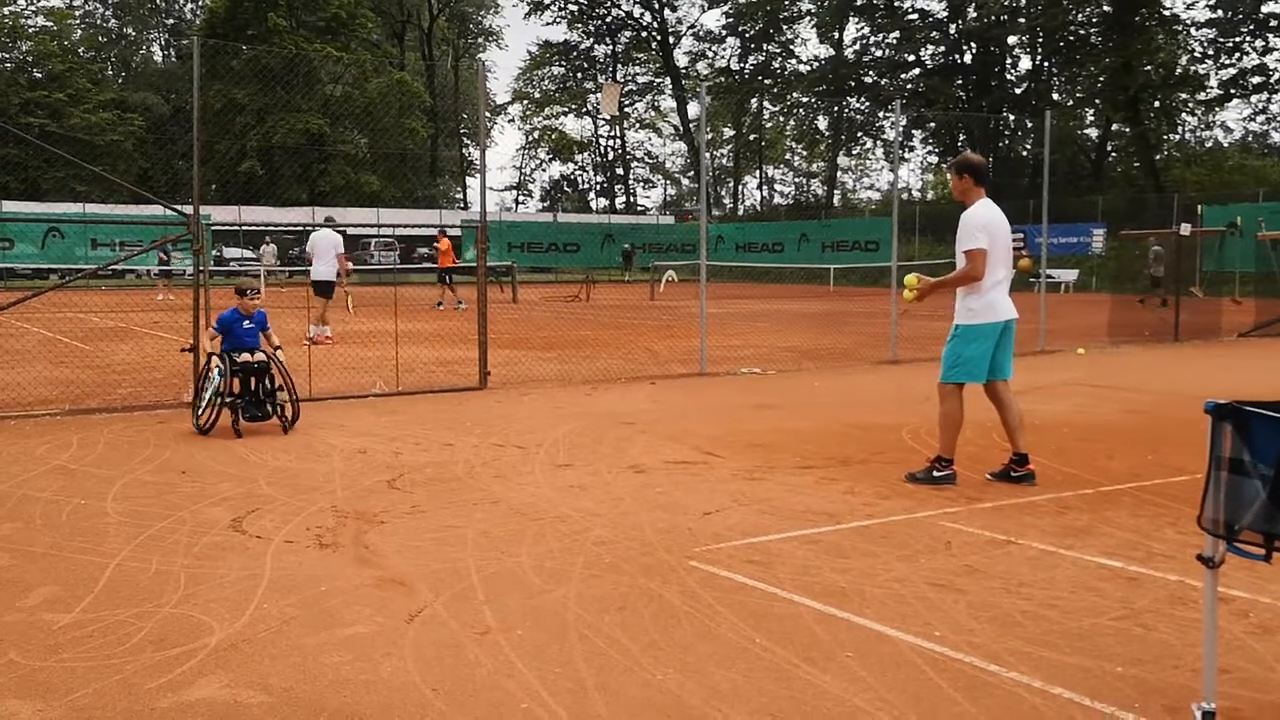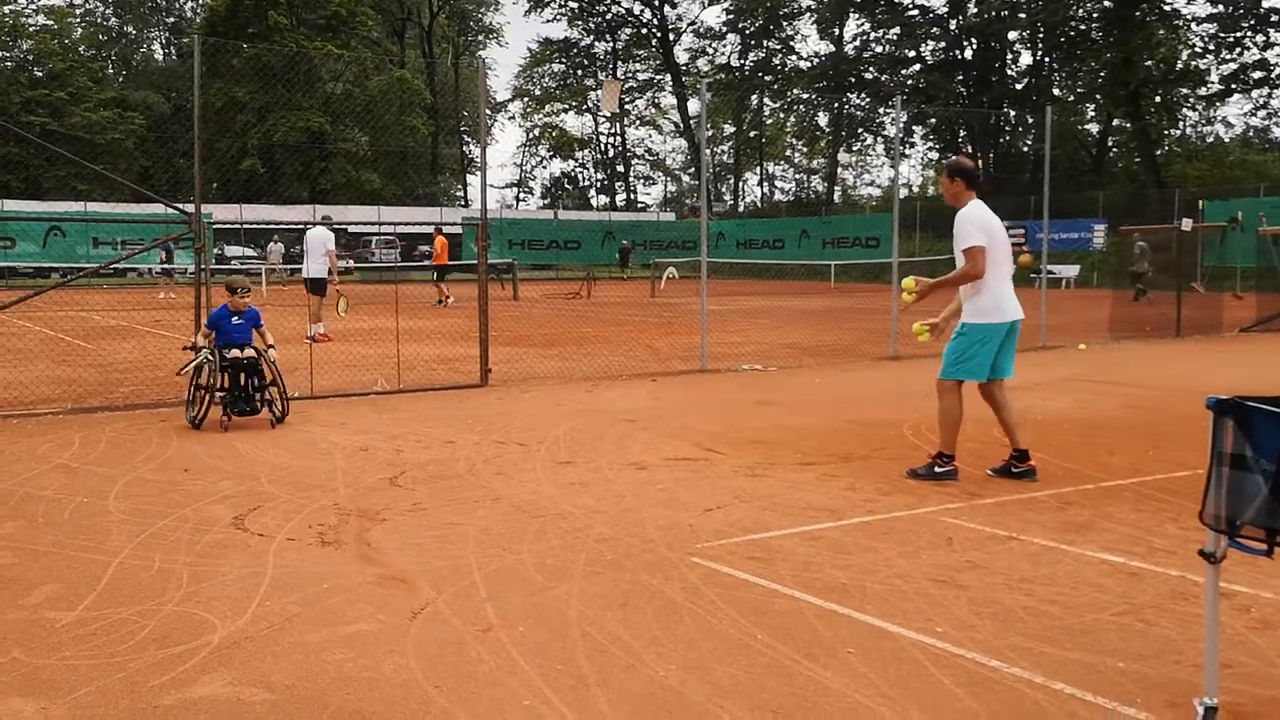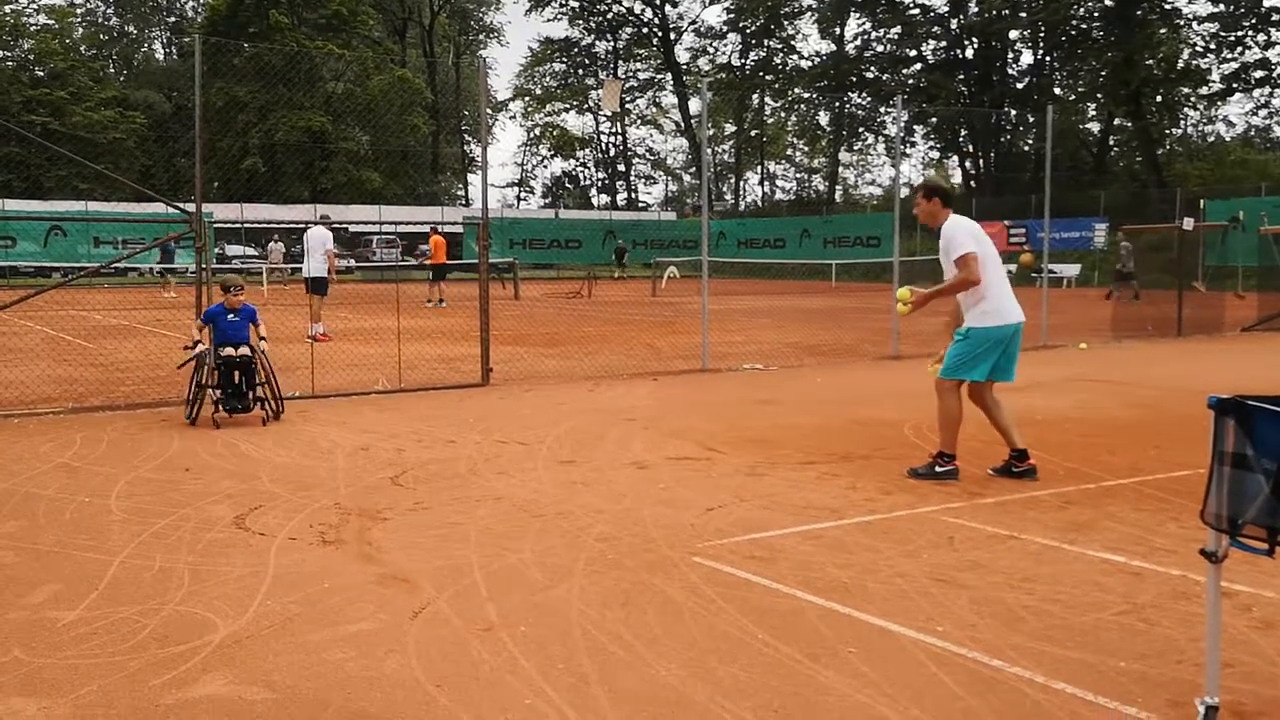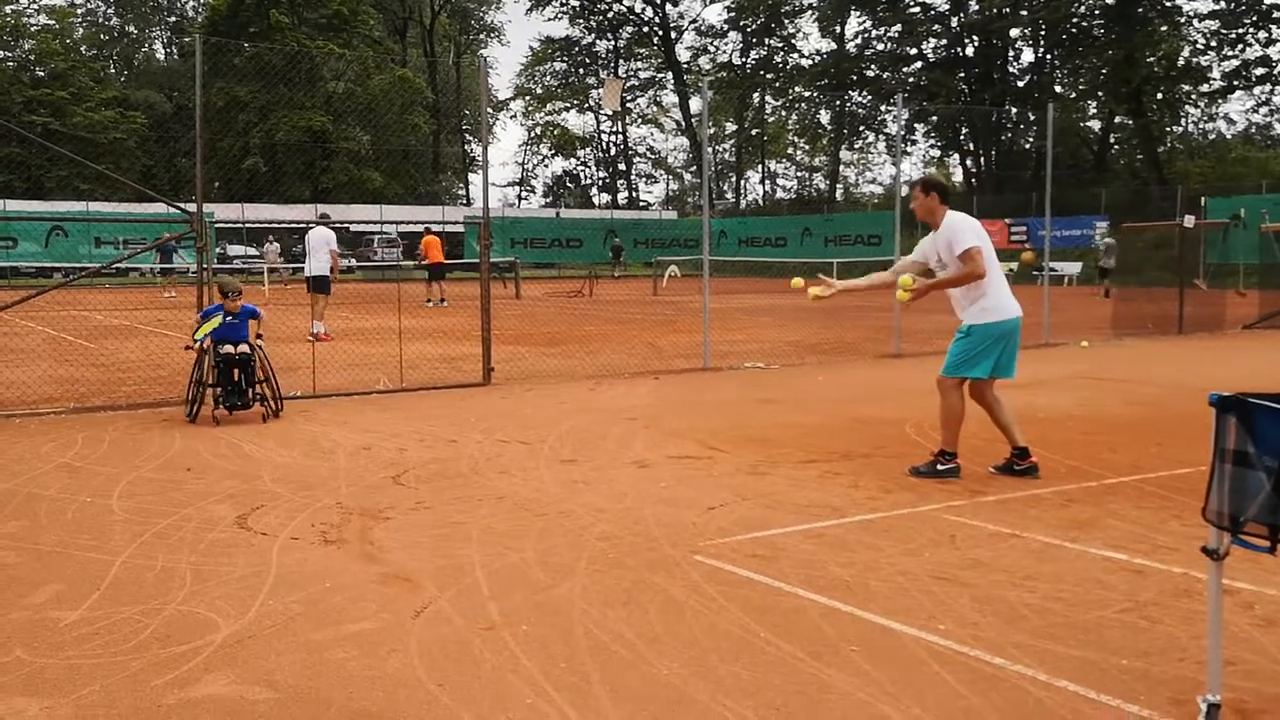
dt=0.3s
person 1, frame 1
left shoulder: (973, 216)
right shoulder: (996, 214)
left elbow: (974, 271)
left wrist: (934, 284)
left hip: (978, 318)
right hip: (1001, 314)
left knee: (949, 388)
right knee: (998, 387)
left ankle: (943, 466)
right ankle: (1020, 463)
person 1, frame 2
left shoulder: (968, 215)
right shoulder: (985, 215)
left elbow: (975, 270)
left wrist: (933, 285)
right wrist: (945, 317)
left hip: (984, 318)
right hip: (1005, 315)
left knee: (948, 383)
right knee: (993, 387)
left ankle: (945, 462)
right ankle: (1021, 460)
person 1, frame 3
left shoulder: (956, 228)
right shoulder: (947, 239)
left elbow: (971, 277)
right elbow: (956, 300)
left wrist: (928, 295)
right wrist: (949, 347)
left hip: (988, 322)
right hip: (1007, 320)
left knee: (947, 383)
right knee: (980, 391)
left ankle: (945, 461)
right ankle: (1021, 459)
person 1, frame 4
left shoulder: (960, 224)
right shoulder: (930, 243)
left elbow: (977, 271)
right elbow: (889, 276)
left wrist: (932, 286)
right wrist: (841, 285)
left hip: (990, 319)
right hip: (1001, 318)
left knee: (951, 383)
right knee: (981, 389)
left ankle: (947, 460)
right ankle: (1022, 458)
